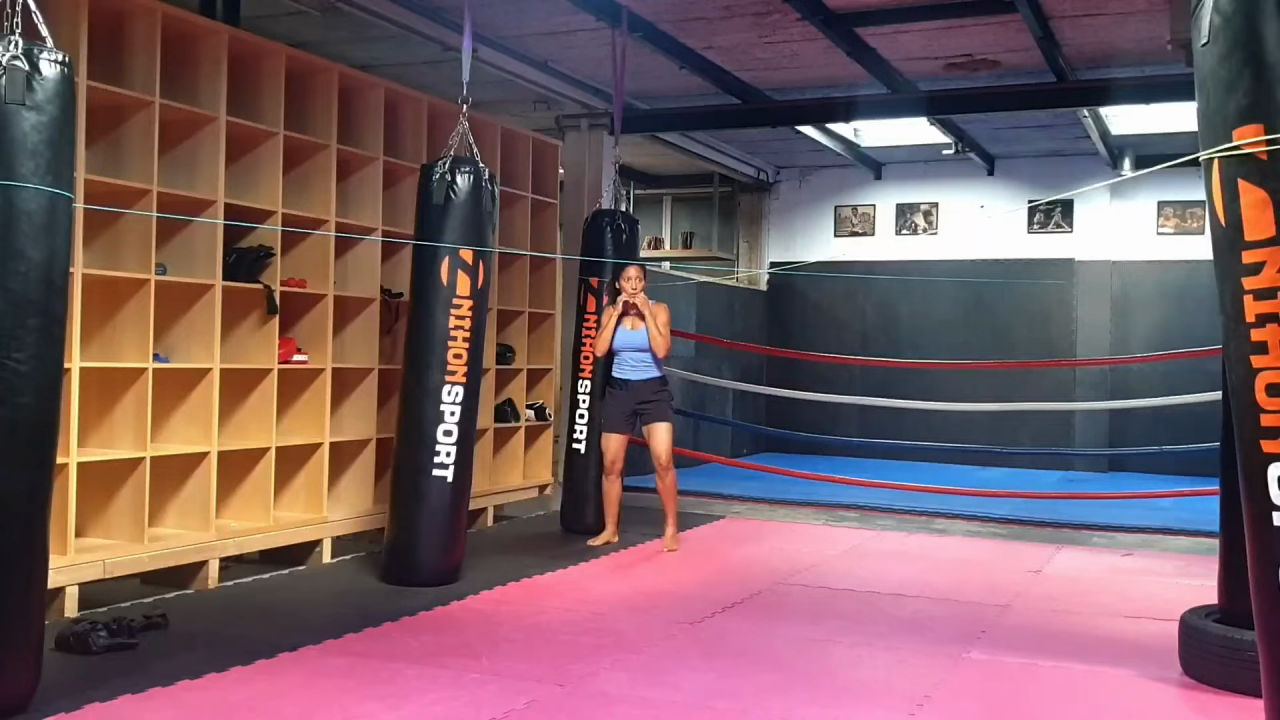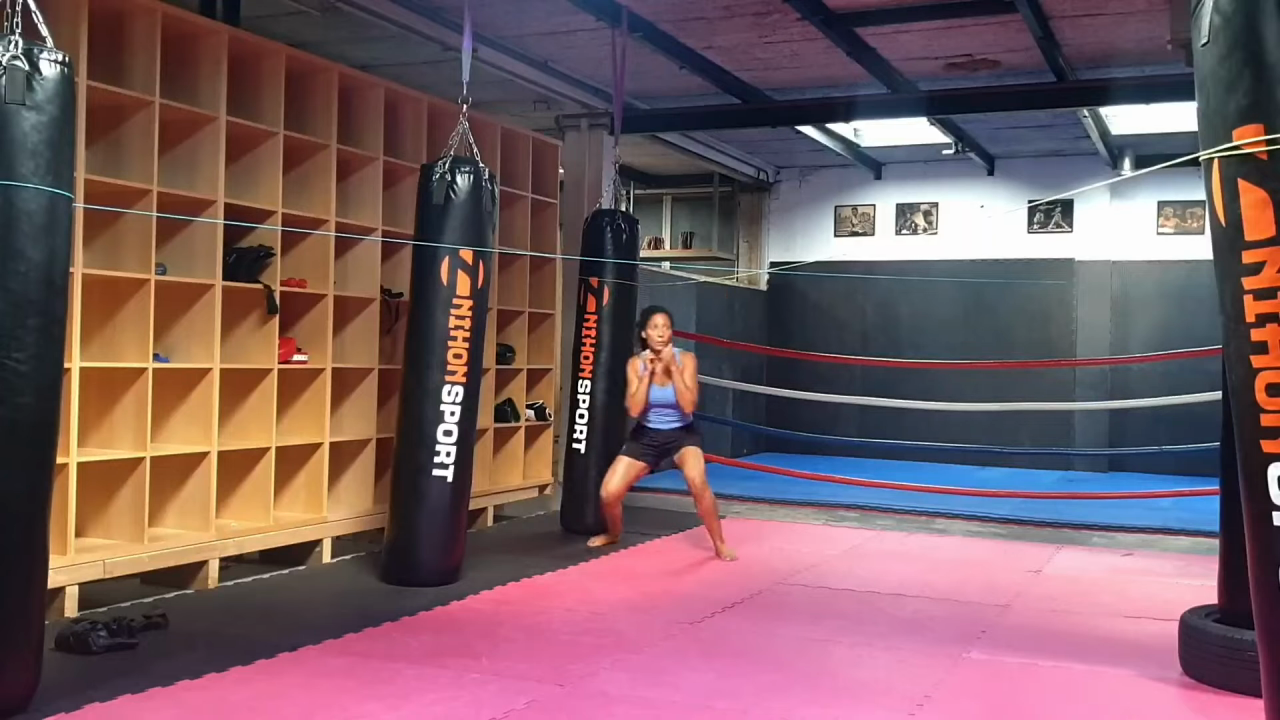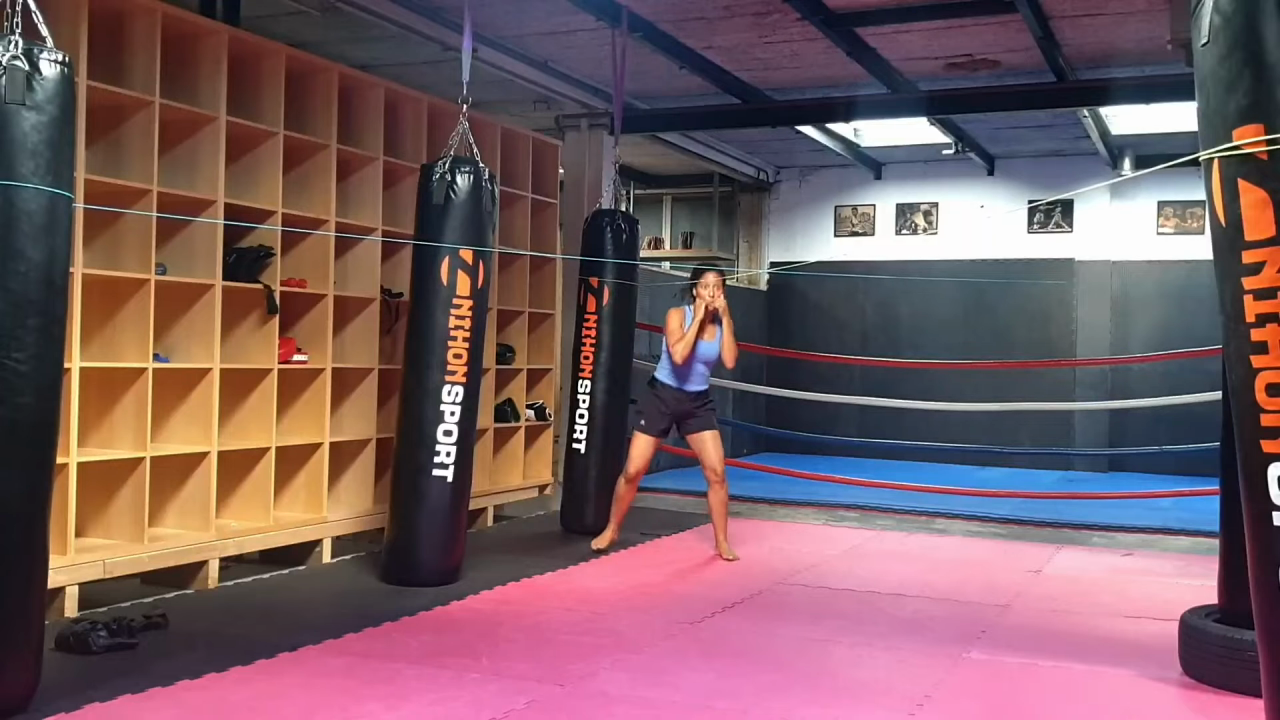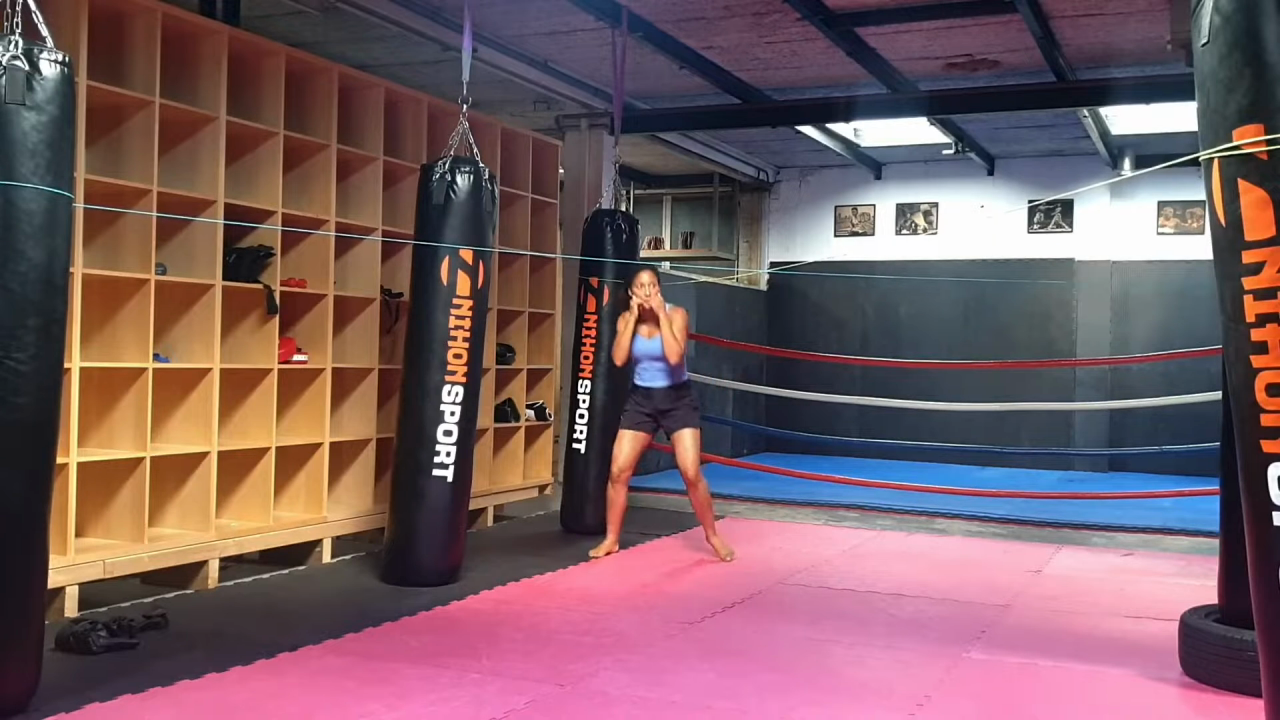
dt=0.5s
person 1, frame 1
left shoulder: (658, 309)
right shoulder: (611, 311)
left elbow: (662, 351)
right elbow: (600, 350)
left wrist: (645, 313)
right wrist: (615, 313)
left hip: (653, 391)
right hip: (619, 391)
left knee: (663, 462)
right knee: (611, 466)
left ankle: (671, 528)
right ankle: (610, 530)
person 1, frame 2
left shoulder: (686, 360)
right shoulder: (636, 363)
left elbow: (689, 406)
right elbow: (634, 411)
left wrist: (673, 369)
right wrist: (647, 374)
left hip: (681, 434)
right hip: (646, 436)
left knee: (698, 483)
right knee: (609, 493)
left ankle: (720, 544)
right ankle: (613, 533)
person 1, frame 3
left shoulder: (722, 323)
right shoulder: (676, 316)
left elbow: (730, 362)
right elbow: (678, 356)
left wrist: (726, 318)
right wrist: (698, 319)
left hip: (698, 403)
right hip: (660, 397)
left knee: (716, 472)
right knee: (633, 471)
left ankle: (722, 541)
right ankle: (612, 530)
person 1, frame 4
left shoulder: (676, 313)
right shoulder: (626, 319)
left elbow: (675, 356)
right elbow: (618, 359)
left wrist: (661, 315)
right wrist: (632, 316)
left hip: (678, 399)
right hip: (641, 400)
left knee: (691, 473)
right knee: (618, 471)
left ankle: (712, 534)
right ankle: (611, 539)
